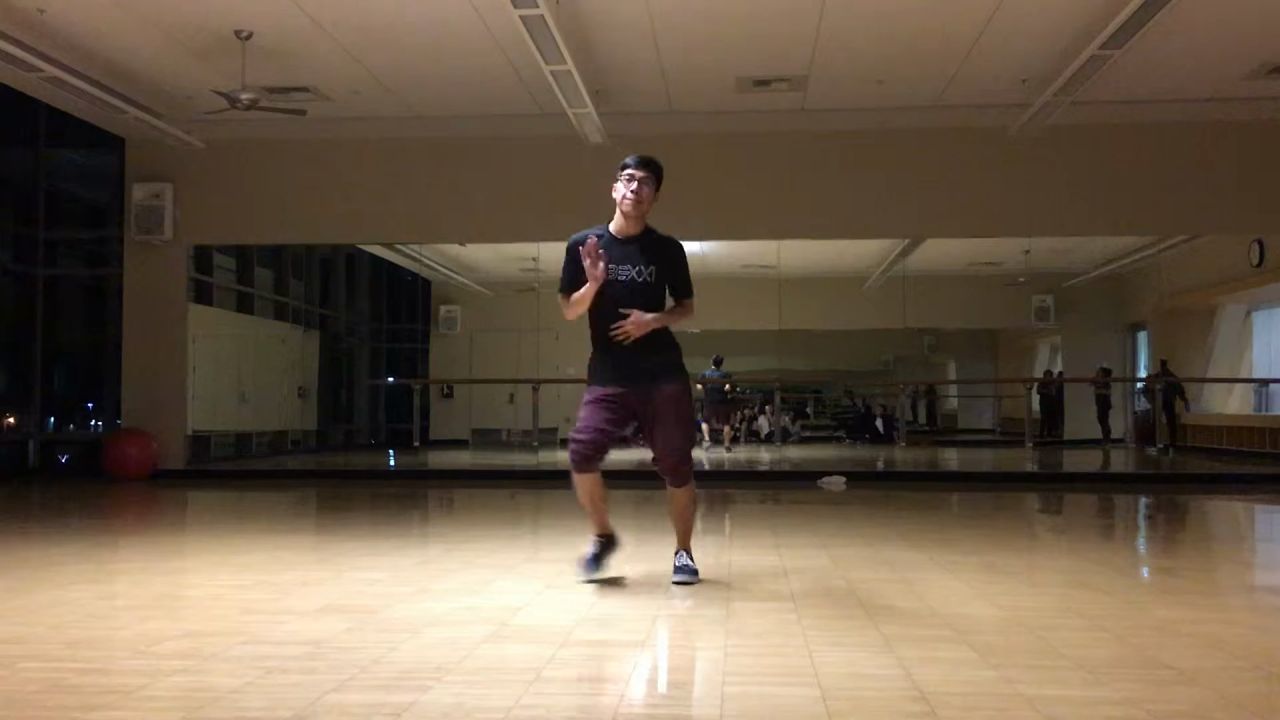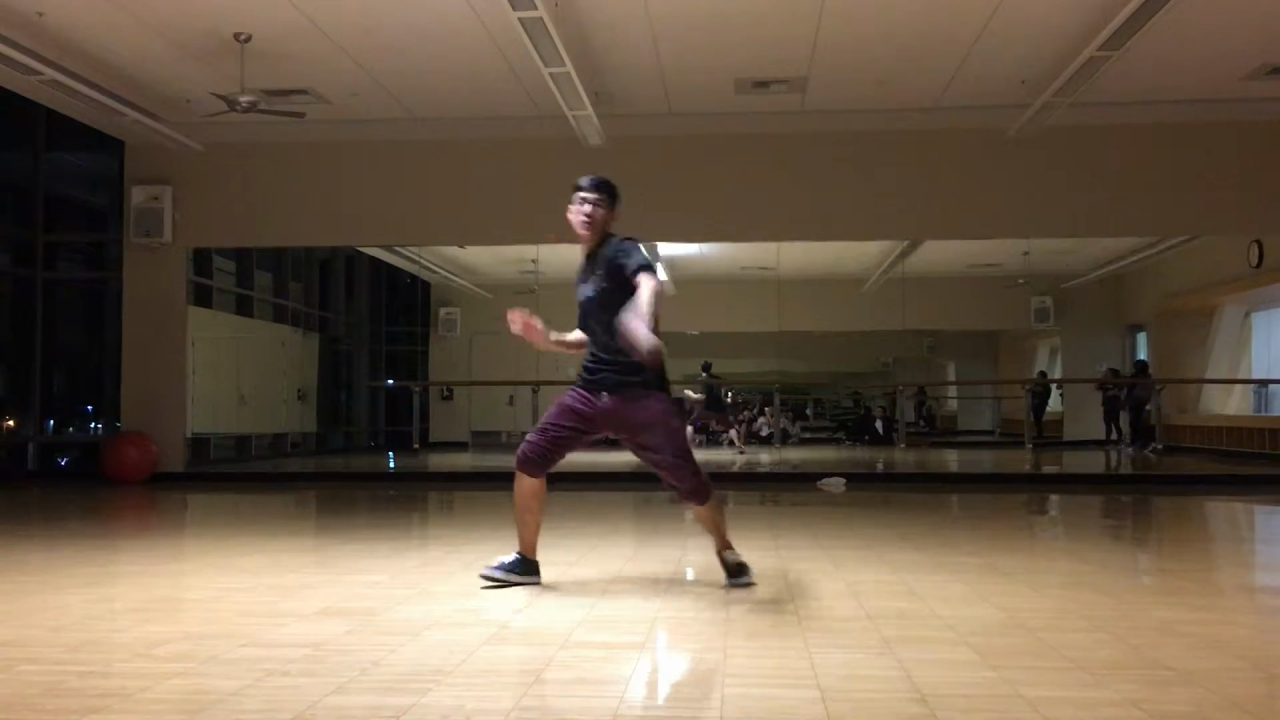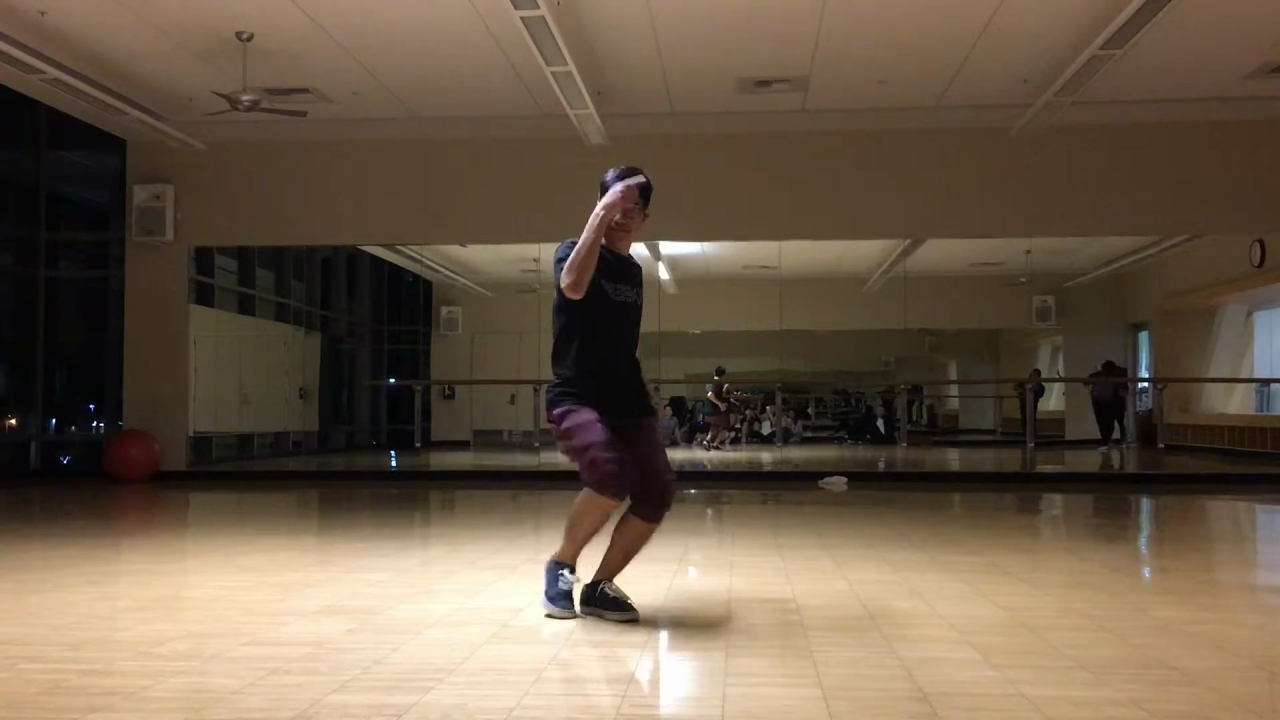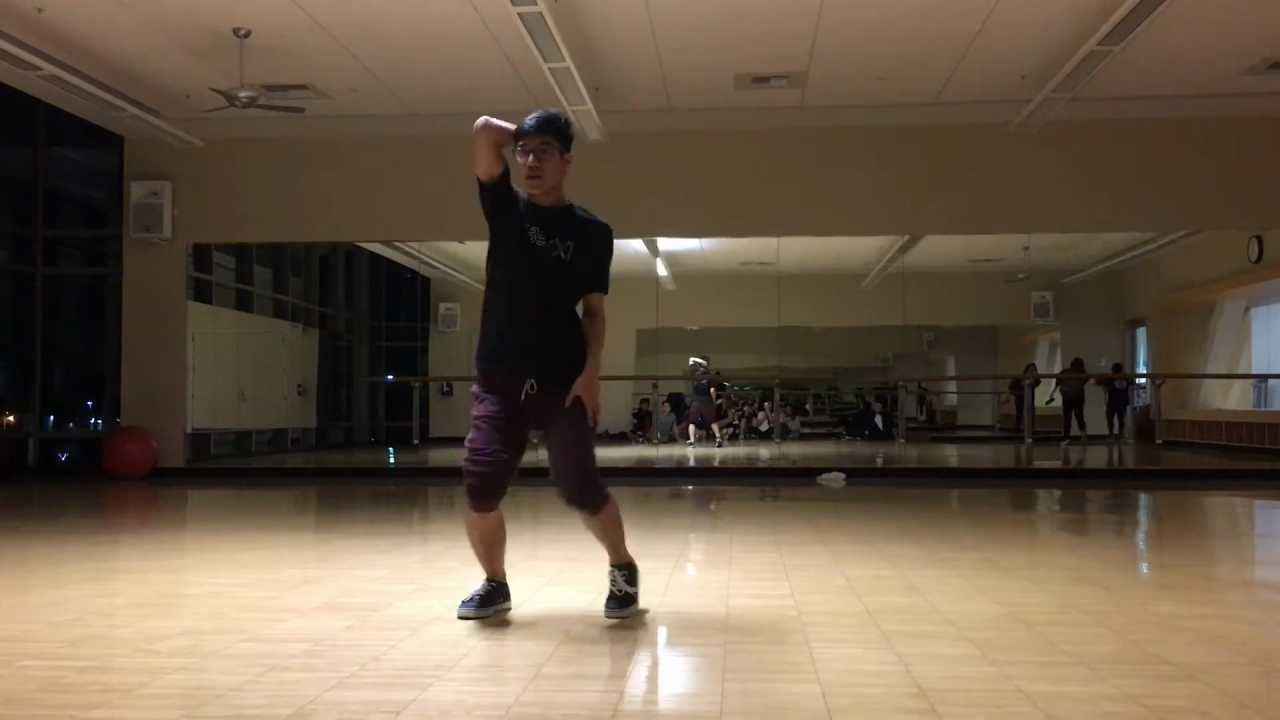
dt=1s
person 1, frame 1
left shoulder: (669, 249)
right shoulder: (584, 244)
left elbow: (684, 309)
right elbow: (569, 311)
left wrist: (654, 320)
right wrist: (593, 283)
left hip: (663, 374)
right hip: (609, 373)
left knee: (676, 467)
right knee: (582, 455)
left ankle: (683, 552)
right ankle: (603, 536)
person 1, frame 2
left shoulder: (623, 251)
right shoulder: (581, 270)
left elbow: (649, 285)
left wrist: (639, 322)
right wrist: (548, 339)
left hip: (641, 390)
right hip: (590, 390)
left knee: (686, 479)
right knee: (531, 460)
left ankle: (727, 552)
right ankle: (525, 559)
person 1, frame 3
left shoulder: (633, 271)
right shoulder: (582, 255)
right elbow: (574, 288)
left wrist: (635, 381)
right wrist: (605, 207)
left hip: (628, 403)
right hip: (574, 401)
left knee: (657, 494)
right knee: (612, 477)
left ankle: (599, 586)
right ankle: (562, 563)
person 1, frame 4
left shoulder: (591, 232)
right shoulder: (505, 208)
left elbow: (593, 308)
right elbow: (483, 131)
left wrist: (590, 371)
right wrist: (515, 140)
left hip: (562, 381)
right hip: (499, 380)
left knee: (579, 489)
right knee: (481, 484)
left ankle: (623, 570)
right ankle: (495, 583)
